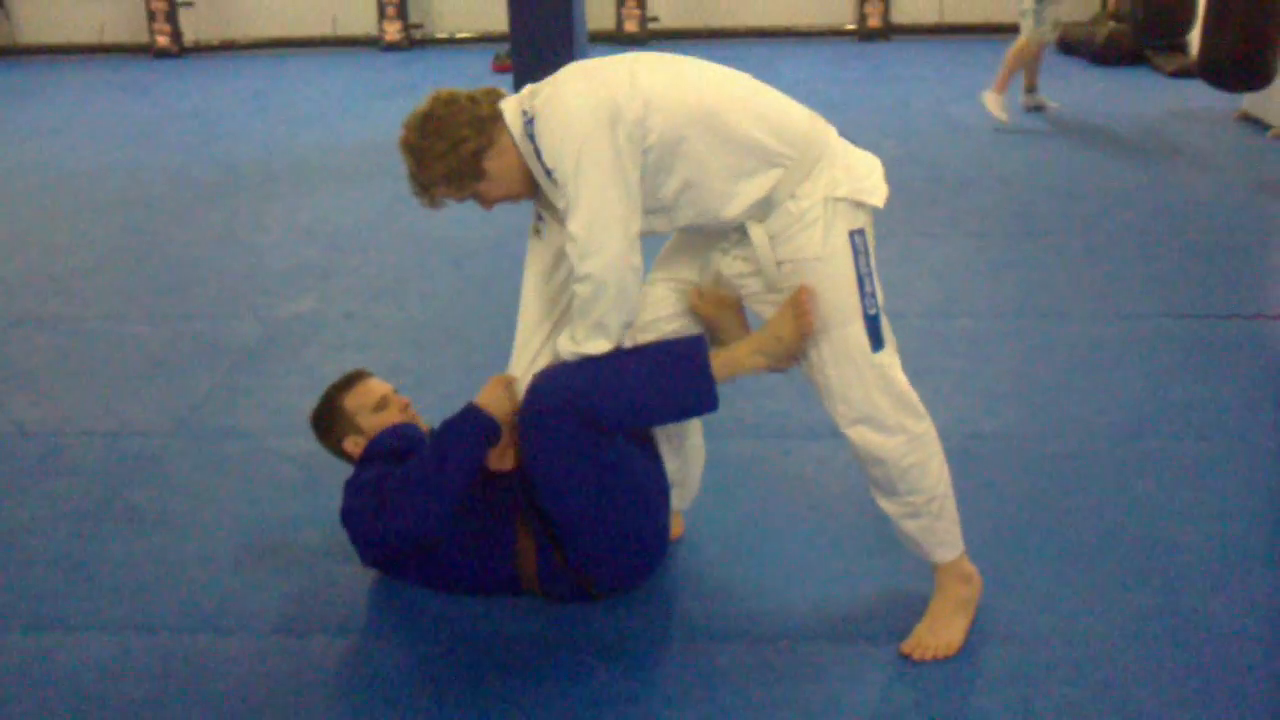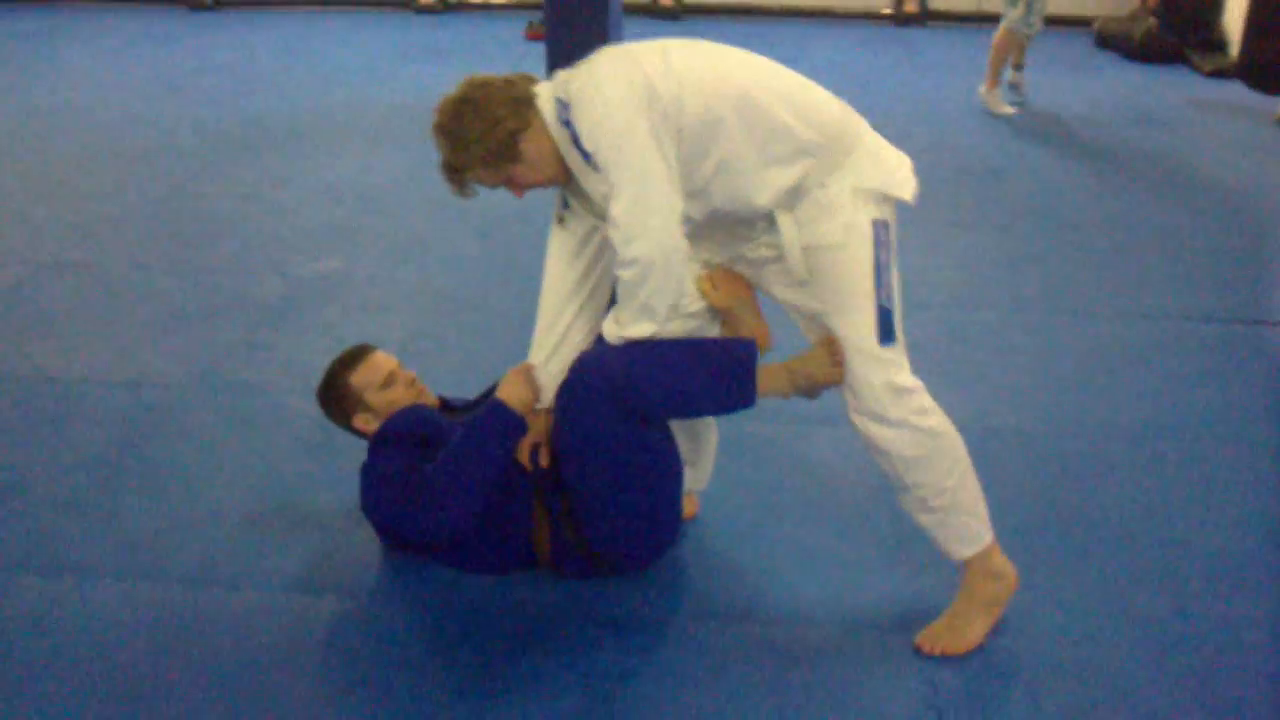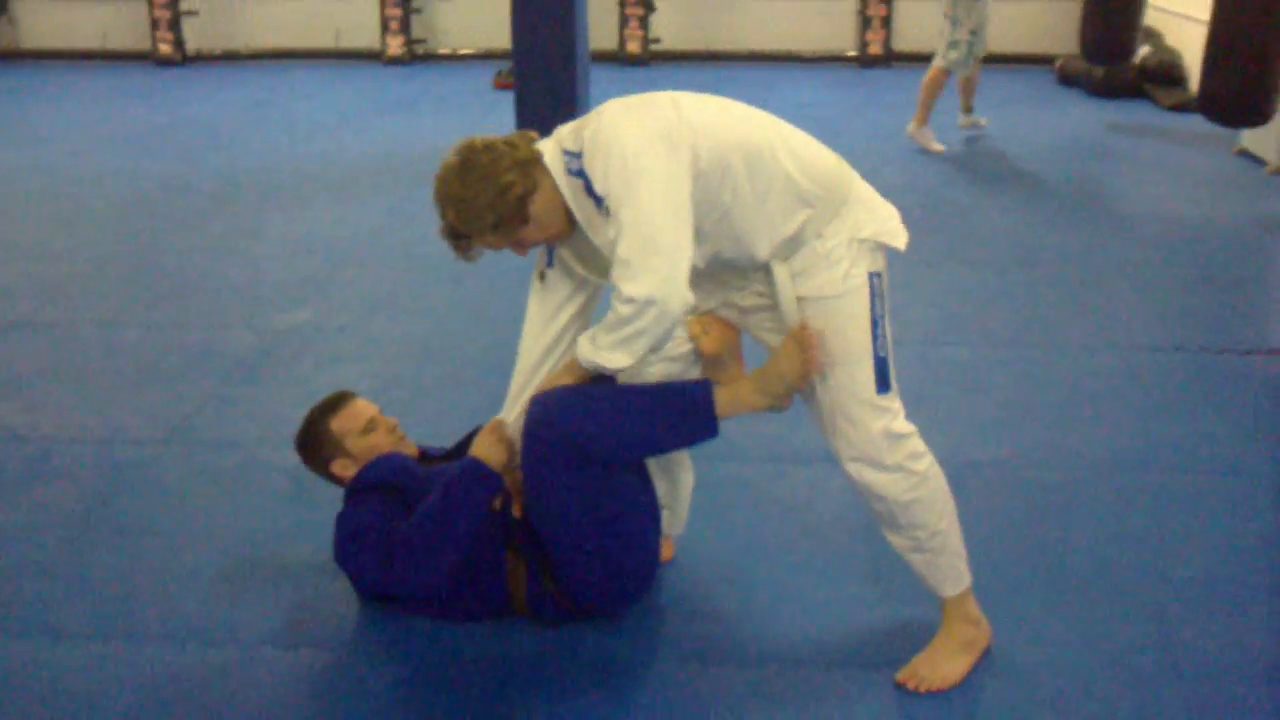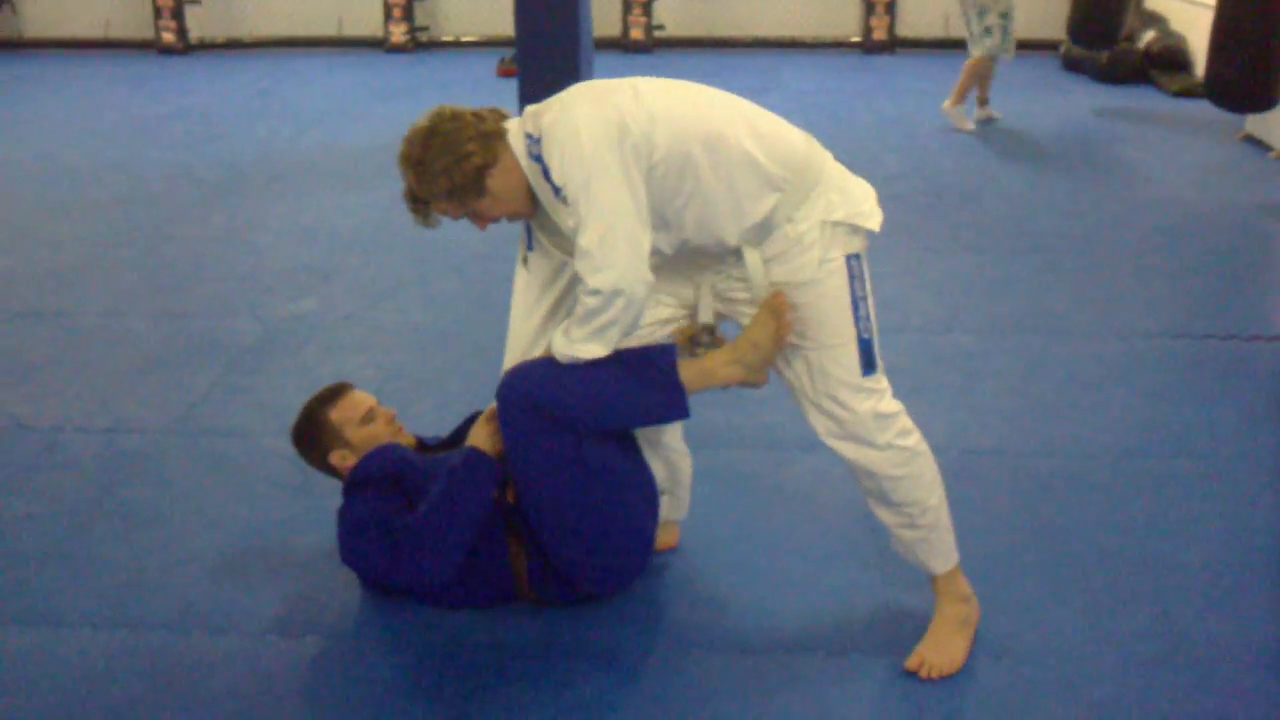
dt=0.5s
person 1, frame 1
left shoulder: (572, 120)
right shoulder: (547, 134)
left elbow: (607, 272)
right elbow: (552, 278)
left hip: (804, 200)
right hip: (725, 214)
left knee: (867, 402)
left ankle: (954, 574)
person 1, frame 2
left shoulder: (605, 102)
right shoulder: (575, 132)
left elbow: (650, 253)
right elbow: (574, 273)
left wrist: (614, 354)
right wrist: (544, 397)
left hip: (831, 187)
right hip: (745, 201)
left knee: (878, 394)
right knee: (668, 338)
left ankle: (985, 570)
person 1, frame 3
left shoulder: (621, 153)
right shoulder: (564, 184)
left elbow: (654, 298)
right elbow: (553, 318)
left wrist: (577, 367)
left hip: (820, 240)
left knee: (869, 440)
right knee: (647, 382)
left ankle: (963, 616)
person 1, frame 4
left shoulder: (576, 140)
right shoulder: (538, 162)
left elbow: (617, 288)
right elbow: (541, 296)
left wrist: (557, 365)
left hip: (798, 222)
left knee: (857, 415)
left ankle: (954, 595)
right ankle: (659, 522)
person 2, frame 1
left shoulder: (430, 455)
right shoulder: (371, 501)
right elbow: (418, 510)
left wrist: (511, 433)
right wrist: (480, 418)
left hip: (623, 503)
right hip: (611, 541)
right knee: (555, 396)
left ankle: (718, 328)
right ankle: (751, 354)
person 2, frame 2
left shoulder: (447, 417)
right shoulder: (387, 481)
right elbow: (443, 509)
right wrist: (505, 413)
left hip: (634, 480)
right hip: (617, 525)
right knee: (599, 374)
left ankle: (732, 326)
right ankle: (789, 376)
person 2, frame 3
left shoulder: (430, 466)
right shoulder: (363, 530)
right elbow: (419, 566)
right wrist: (479, 470)
left hip: (617, 524)
right hip: (595, 567)
right knee: (557, 419)
left ankle: (716, 369)
right ankle: (753, 392)
person 2, frame 4
left shoulder: (426, 455)
right shoulder: (365, 520)
right elbow: (426, 561)
right wrist: (478, 458)
left hip: (617, 509)
right hip: (594, 548)
right knee: (525, 389)
right ankle: (728, 365)
